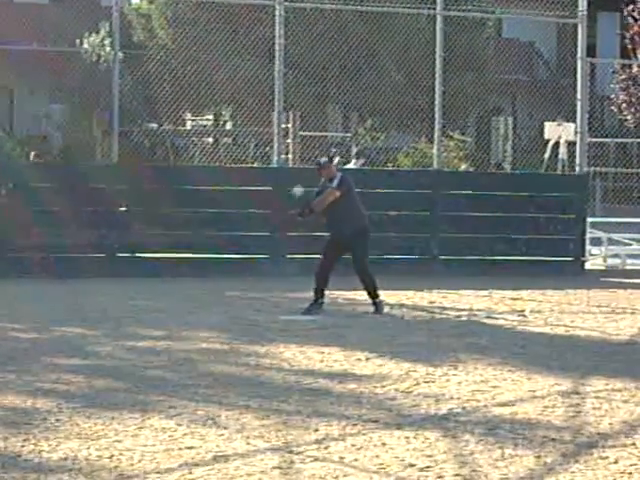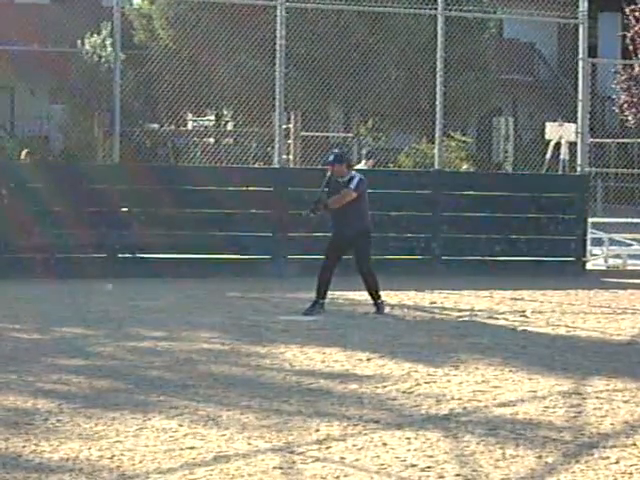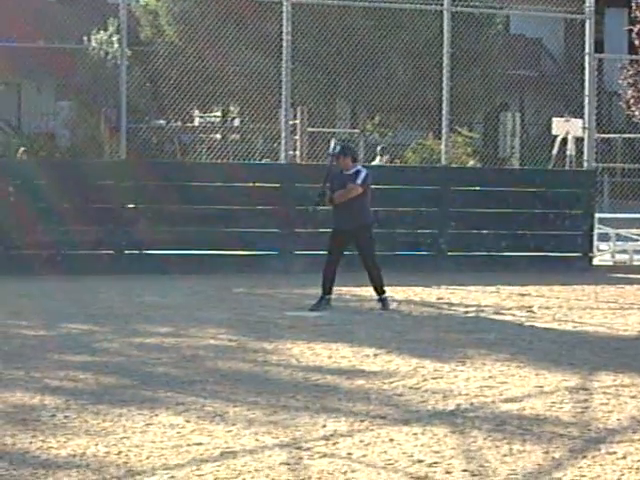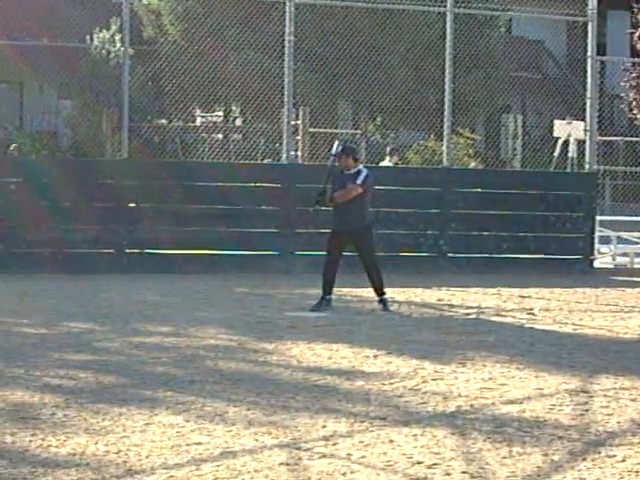
dt=0.3s
person 1, frame 1
left shoulder: (342, 179)
right shoulder: (322, 188)
left elbow: (328, 198)
right elbow: (321, 210)
left wrist: (309, 209)
right wrist: (310, 210)
left hip: (358, 231)
right hip: (338, 234)
left knee: (361, 267)
right knee: (323, 267)
left ankle: (376, 300)
right ankle: (318, 301)
person 1, frame 2
left shoulder: (358, 180)
right shoulder: (332, 182)
left elbow: (343, 199)
right elbow: (328, 203)
left wrist: (324, 205)
right wrist: (321, 205)
left hip: (360, 232)
right hip: (340, 233)
left knee: (364, 267)
right knee: (327, 266)
left ankle: (378, 301)
right ankle: (319, 302)
person 1, frame 3
left shoulder: (363, 174)
right shoulder: (335, 175)
left elbow: (349, 193)
right elbow: (330, 196)
left wrist: (330, 198)
right wrist: (326, 197)
left hip: (361, 227)
right hip: (340, 227)
left knee: (369, 261)
right knee: (330, 261)
left ankle: (382, 296)
right ankle: (325, 297)
person 1, frame 4
left shoulder: (364, 175)
right shoulder: (337, 176)
left elbow: (349, 193)
right elbow: (331, 197)
left wrist: (331, 197)
right wrist: (328, 197)
left hip: (361, 227)
right hip: (339, 227)
left knee: (370, 262)
right knee: (330, 261)
left ankle: (382, 297)
right ankle: (326, 298)
